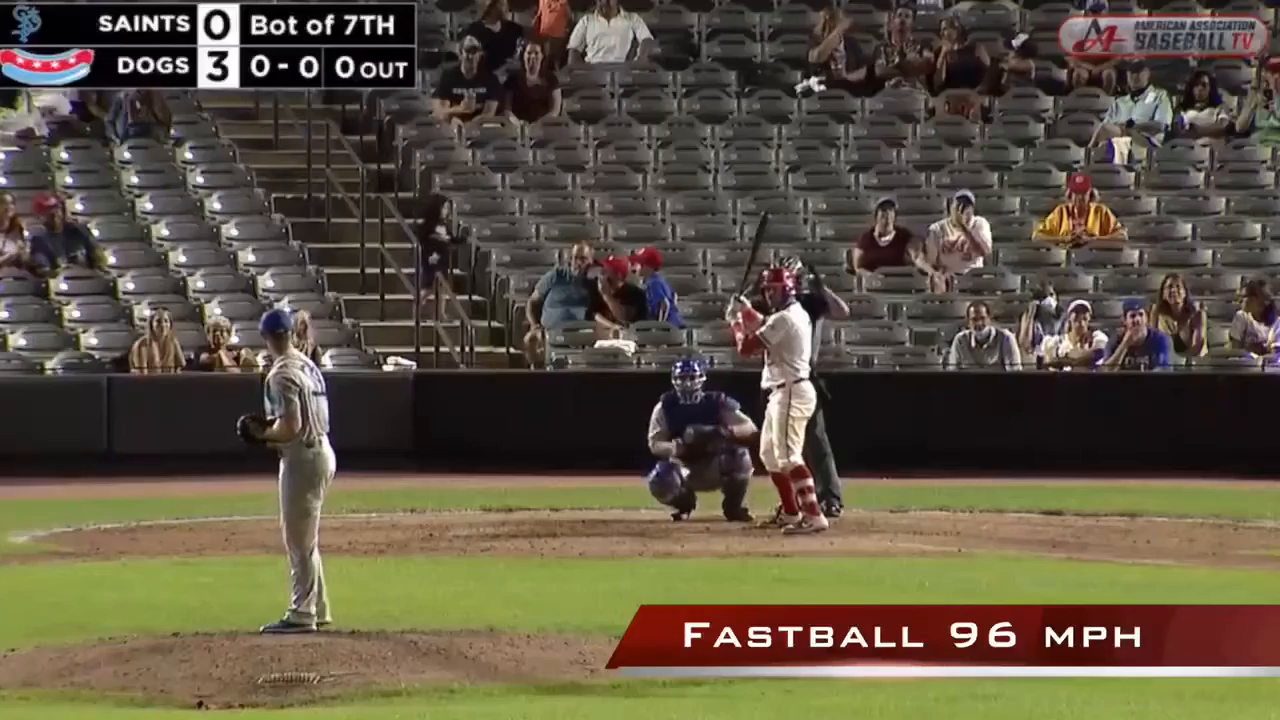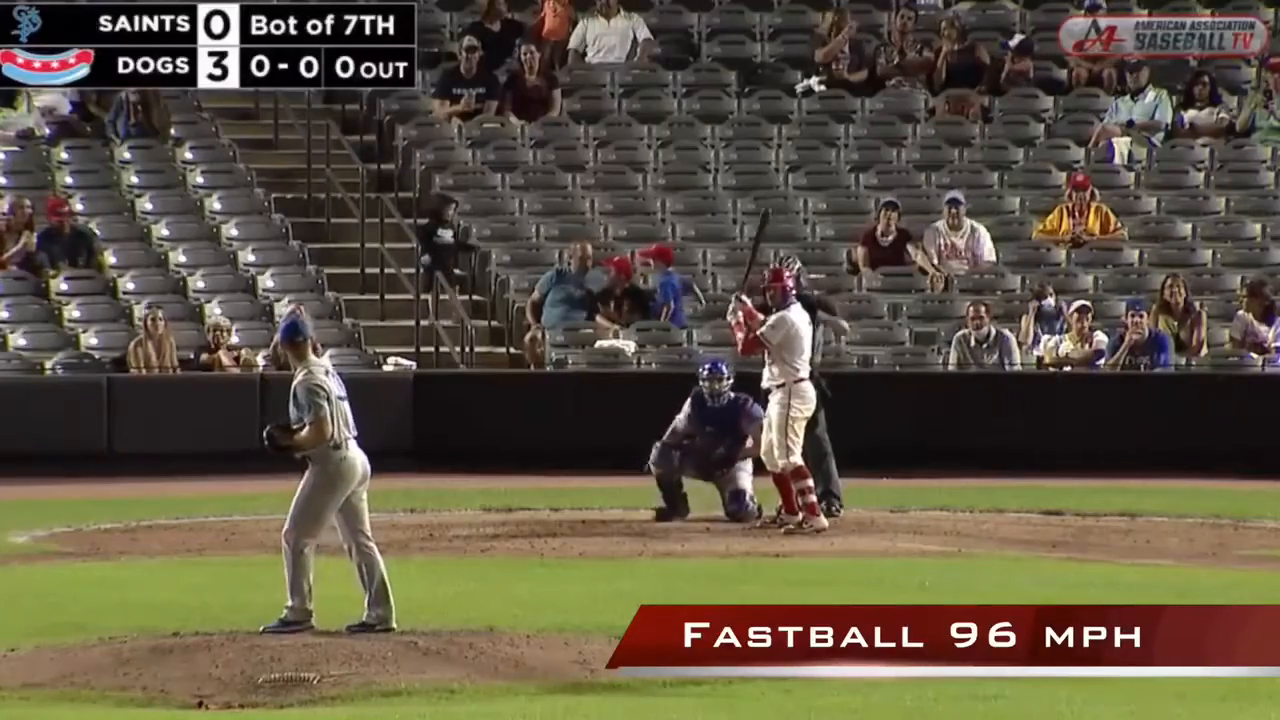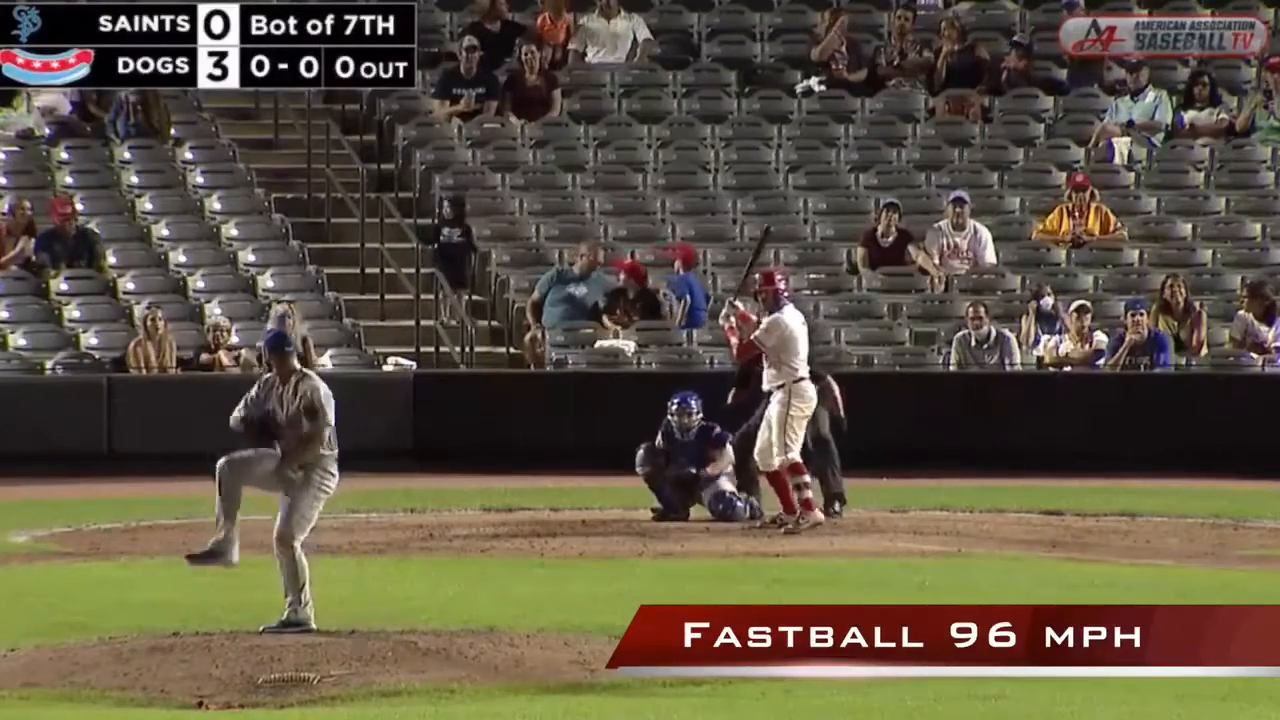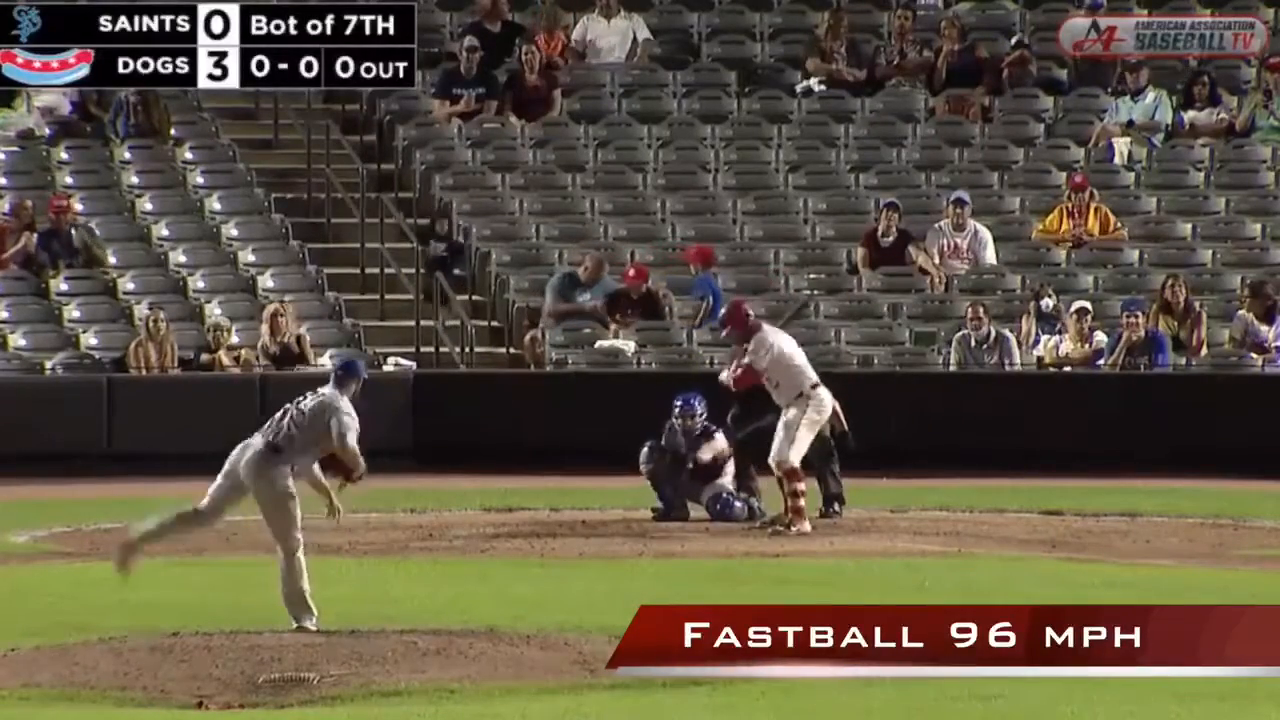
dt=1s
person 1, frame 1
left shoulder: (281, 374)
right shoulder: (309, 366)
left elbow: (290, 427)
left wrist: (263, 433)
right wrist: (272, 428)
left hip: (303, 459)
right hip: (320, 453)
left knee: (299, 540)
right knee: (300, 537)
left ankle: (302, 614)
right ankle: (316, 607)
person 1, frame 2
left shoulder: (306, 381)
right shoulder: (327, 371)
left elbow: (321, 432)
left wrist: (290, 441)
right wrist: (295, 434)
left hip: (332, 465)
right hip: (354, 459)
left knee: (296, 537)
right knee: (360, 540)
left ankle: (298, 613)
right ankle: (380, 614)
person 1, frame 3
left shoulder: (314, 391)
right shoulder: (267, 384)
left elbow: (314, 444)
right elbow: (237, 420)
left wrist: (276, 434)
right wrist: (251, 422)
left hip: (314, 472)
right hip: (285, 463)
left knee: (286, 538)
right knee: (228, 468)
left ankle: (299, 615)
right ankle: (224, 545)
person 1, frame 4
left shoulder: (312, 399)
right shoulder: (341, 408)
right elbow: (344, 448)
left wrist: (329, 495)
right wrist: (359, 468)
left hip: (246, 455)
right hip: (270, 470)
left knee: (202, 514)
right knee: (291, 547)
left ankle: (139, 541)
right ankle: (304, 618)
person 2, frame 1
left shoulder: (784, 318)
right shoulder: (796, 314)
left elbow: (746, 347)
right elbow: (766, 330)
left wrist: (736, 320)
right wrist: (747, 311)
left hip: (791, 393)
right hip: (783, 393)
left knee: (788, 456)
right knee: (770, 455)
left ankle: (814, 516)
right ankle: (791, 513)
person 2, frame 2
left shoulder: (784, 318)
right shoulder: (797, 314)
left elbow: (746, 348)
right elbow: (766, 329)
left wrist: (736, 320)
right wrist: (747, 310)
left hip: (791, 394)
right hip: (782, 393)
left knee: (788, 457)
right knee: (771, 455)
left ankle: (814, 516)
right ankle: (791, 513)
person 2, frame 3
left shoulder: (778, 320)
right shoulder: (791, 315)
left elbow: (741, 353)
right elbow: (761, 332)
left wrist: (729, 325)
right wrist: (741, 315)
left hip: (792, 393)
right hip: (787, 392)
left knee: (785, 454)
right knee: (765, 455)
left ankle: (809, 511)
right ankle: (790, 512)
person 2, frame 4
left shoulder: (761, 342)
right shoulder: (769, 334)
left elbow: (740, 381)
left wrist: (726, 376)
right wrist: (738, 367)
left hip: (811, 401)
right hip: (796, 403)
left knee: (784, 457)
right knee: (779, 459)
left ankle: (799, 519)
right ankle: (791, 513)
